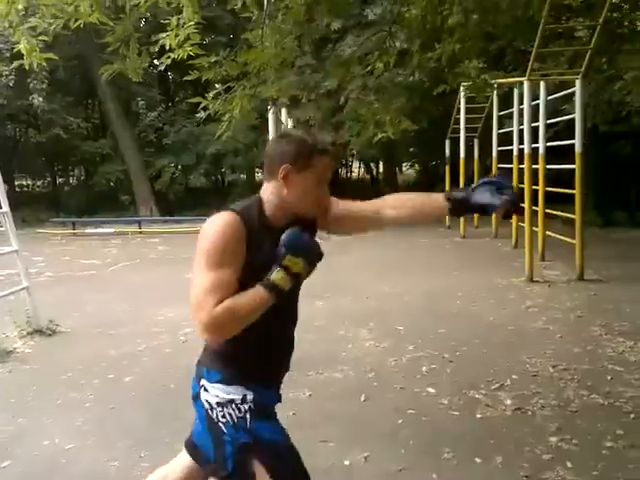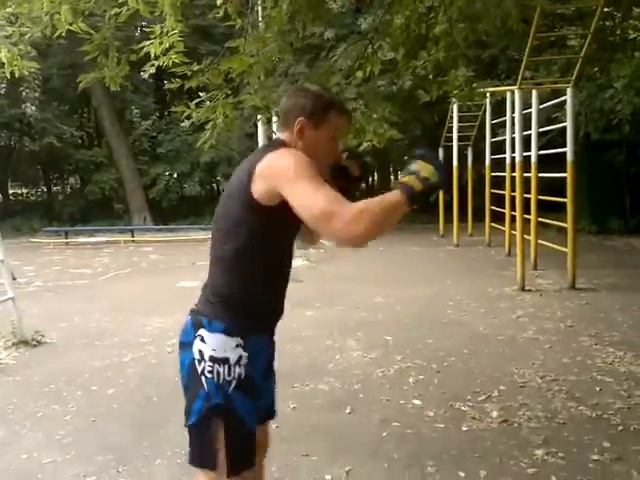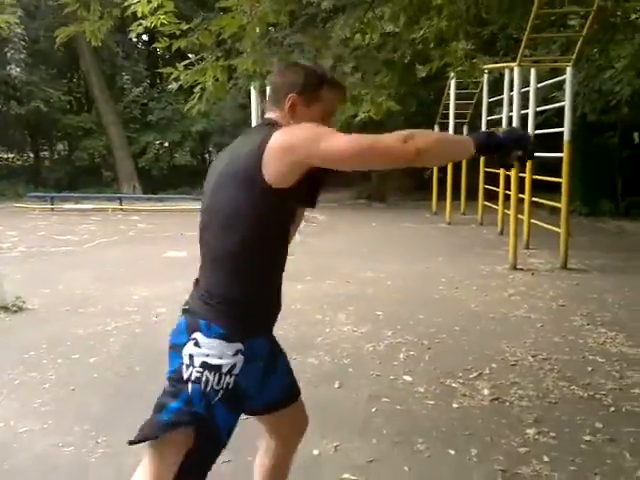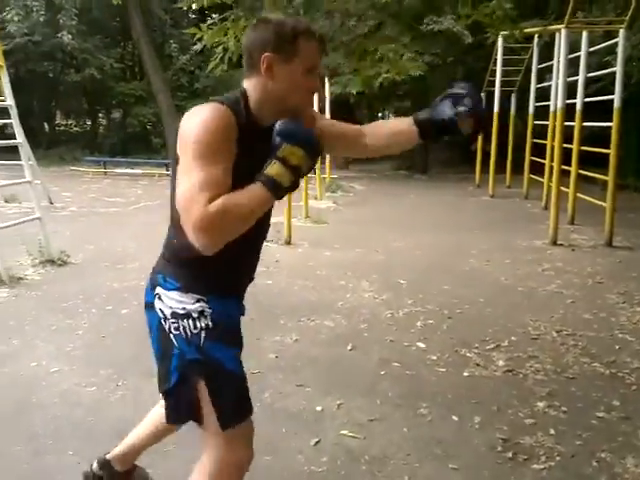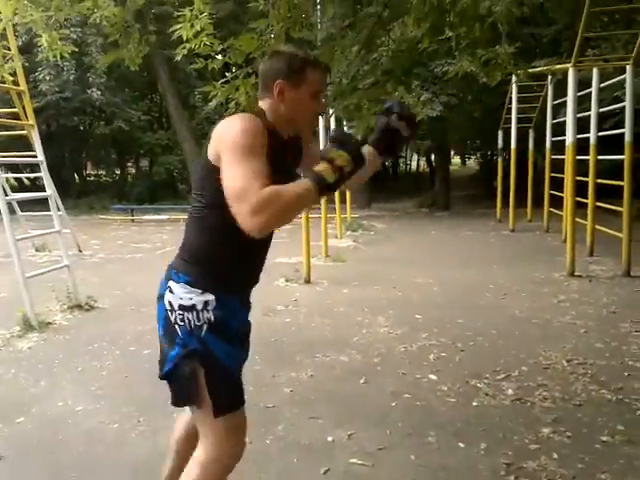
dt=0.7s
person 1, frame 1
left shoulder: (306, 215)
right shoulder: (226, 227)
left elbow: (386, 210)
right elbow: (211, 325)
left wrist: (463, 201)
right wrist: (283, 277)
left hip: (248, 385)
right hip: (230, 391)
person 1, frame 2
left shoulder: (277, 165)
right shoulder: (283, 166)
right elbow: (352, 229)
right wrist: (414, 183)
left hip: (246, 341)
right hip: (223, 345)
left knee: (252, 448)
person 1, frame 3
left shoulder: (237, 154)
right shoulder: (291, 143)
right elbow: (401, 149)
left wrist: (302, 195)
right wrist: (486, 143)
left hip: (244, 333)
right hip: (218, 343)
left knee: (290, 426)
person 1, frame 4
left shoulder: (282, 115)
right shoulder: (211, 123)
left elbow: (365, 139)
right elbow: (205, 233)
left wrist: (432, 122)
right wrist: (281, 174)
left hip: (219, 297)
right hip: (186, 302)
left knee: (214, 396)
person 1, frame 5
left shoulder: (289, 142)
right shoulder: (240, 130)
left elbow: (348, 182)
right elbow: (257, 218)
left wrist: (380, 144)
right wrist: (324, 175)
left hip: (228, 296)
right hip: (196, 298)
left knee: (212, 414)
right knee: (225, 441)
